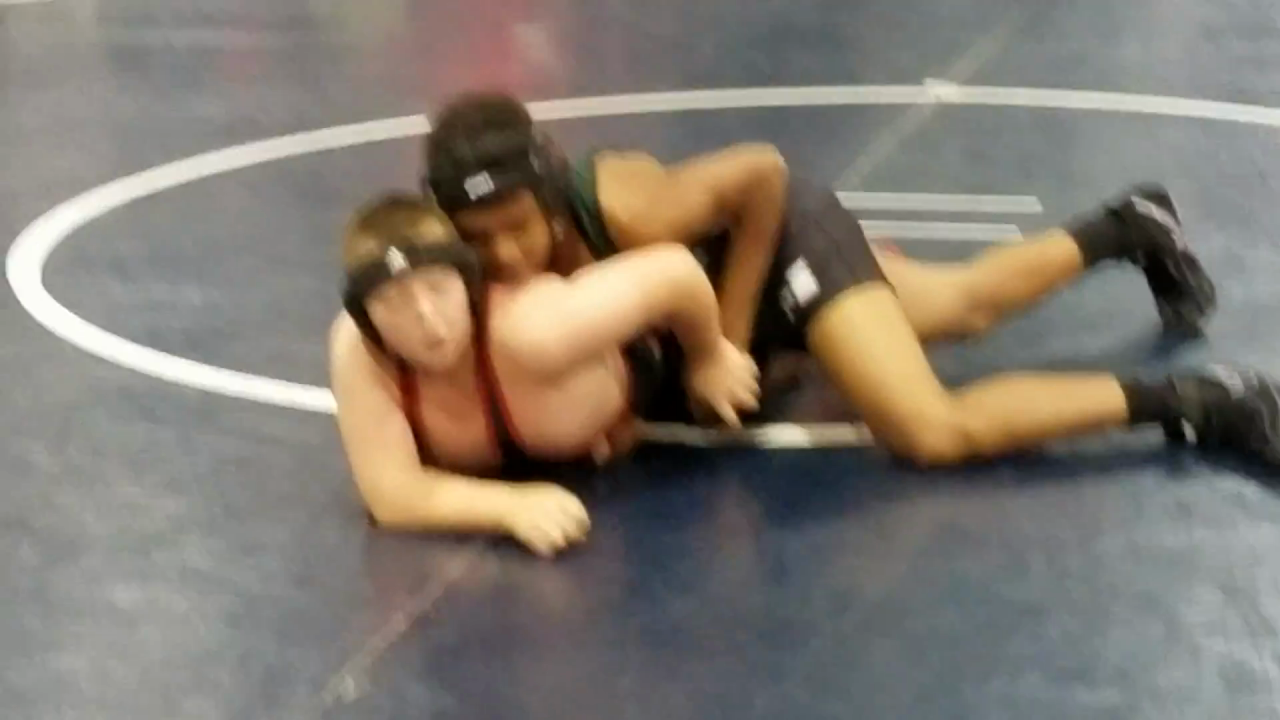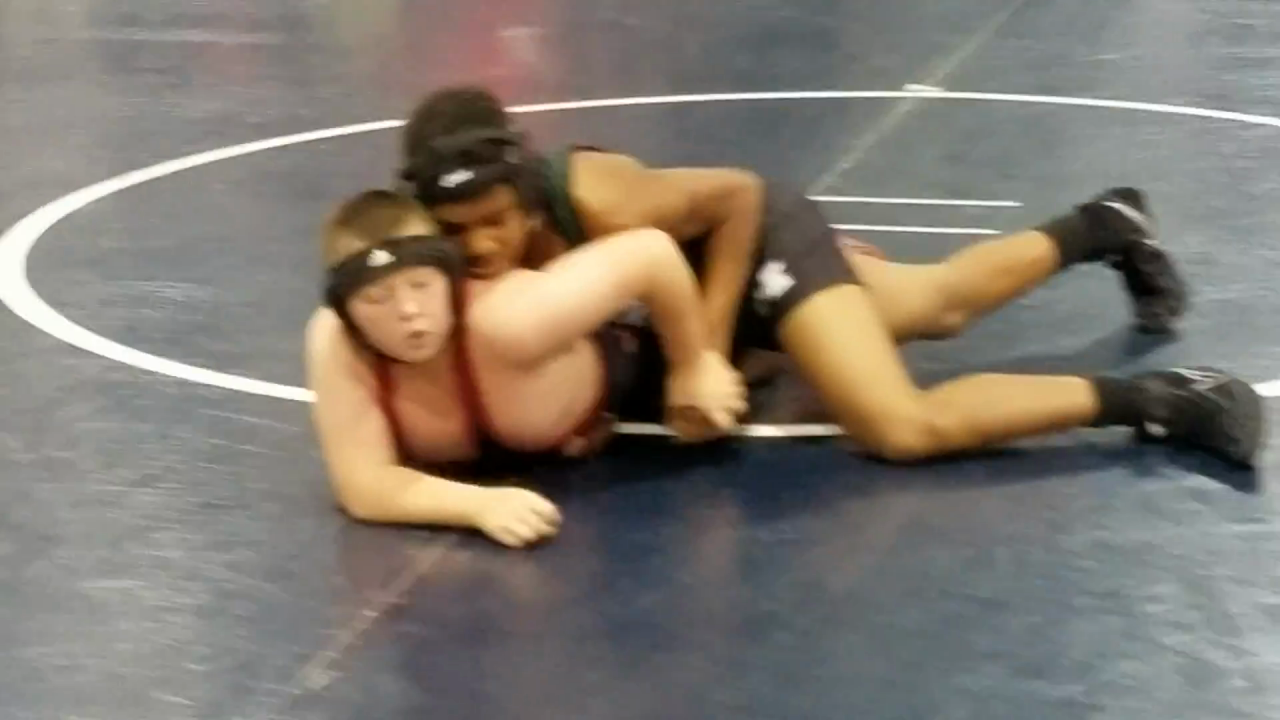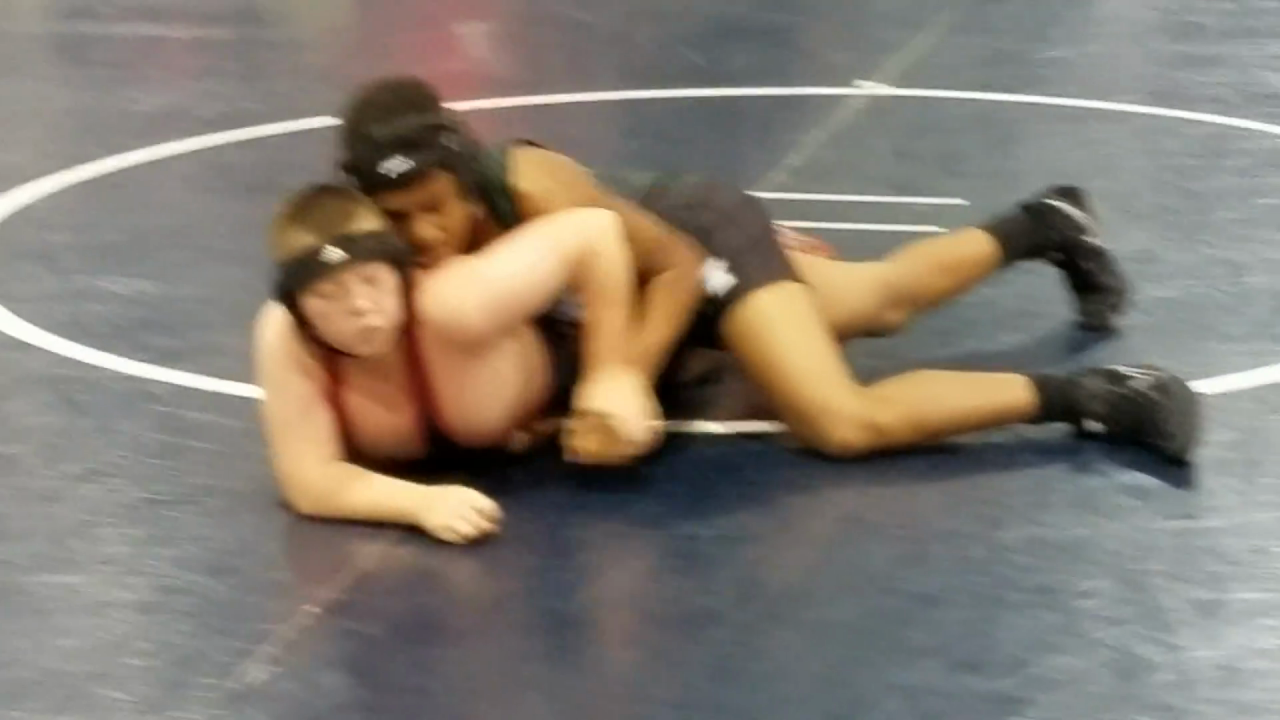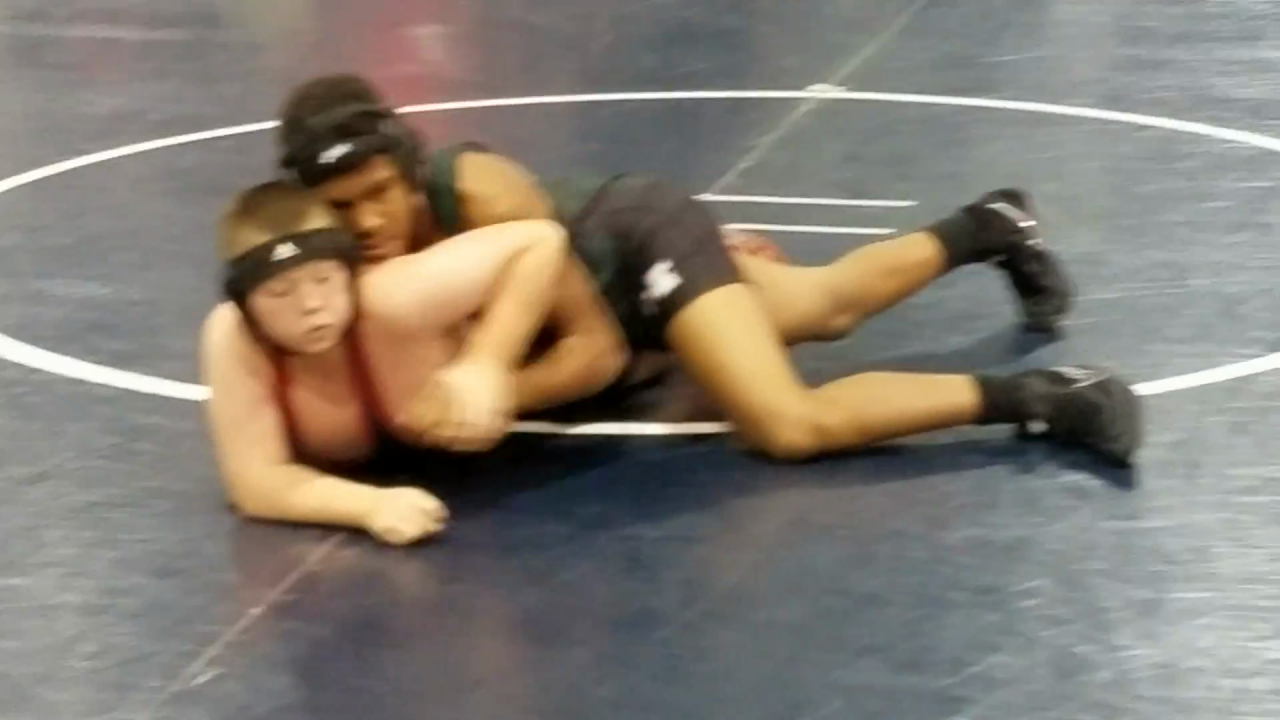
dt=0.1s
person 1, frame 1
left shoulder: (625, 212)
right shoulder: (490, 235)
left elbow: (764, 171)
left wrist: (729, 337)
left hip: (788, 238)
right hip: (739, 259)
left knee: (936, 433)
right knee: (974, 301)
left ankle: (1180, 401)
right ankle: (1126, 228)
person 1, frame 2
left shoulder: (597, 201)
right shoulder: (466, 237)
left elbow: (739, 191)
left hip: (764, 240)
right hip: (725, 272)
left knee: (904, 429)
right knee: (945, 303)
left ankle: (1150, 400)
right ankle: (1098, 226)
person 1, frame 3
left shoulder: (534, 194)
right shoulder: (409, 232)
left elbow: (674, 262)
left hip: (705, 236)
right hip: (672, 264)
left knee: (846, 425)
right knee: (888, 300)
left ankle: (1088, 397)
right ankle: (1041, 226)
person 1, frame 4
left shoulder: (476, 197)
right shoulder: (355, 239)
left elbow: (598, 343)
left hip: (647, 239)
right hip: (611, 263)
left knee: (793, 426)
right knee: (832, 300)
left ankle: (1031, 395)
right ankle: (984, 227)
person 2, frame 1
left shoulder: (530, 331)
right shoulder: (357, 350)
left elbow: (676, 272)
right elbow: (390, 496)
left wrist: (709, 359)
right wrist: (513, 507)
person 2, frame 2
left shoulder: (506, 322)
right shoulder: (335, 343)
left elbow: (651, 251)
right elbow: (364, 488)
left wrist: (693, 366)
right wrist: (482, 505)
person 2, frame 3
left shoulder: (454, 308)
right shoulder: (283, 339)
left elbow: (595, 231)
right elbow: (309, 485)
left wrist: (616, 374)
right wrist: (423, 502)
person 2, frame 4
left shoulder: (397, 303)
right shoulder: (230, 339)
left elbow: (542, 239)
right elbow: (254, 486)
left wrist: (486, 364)
right wrist: (370, 503)
